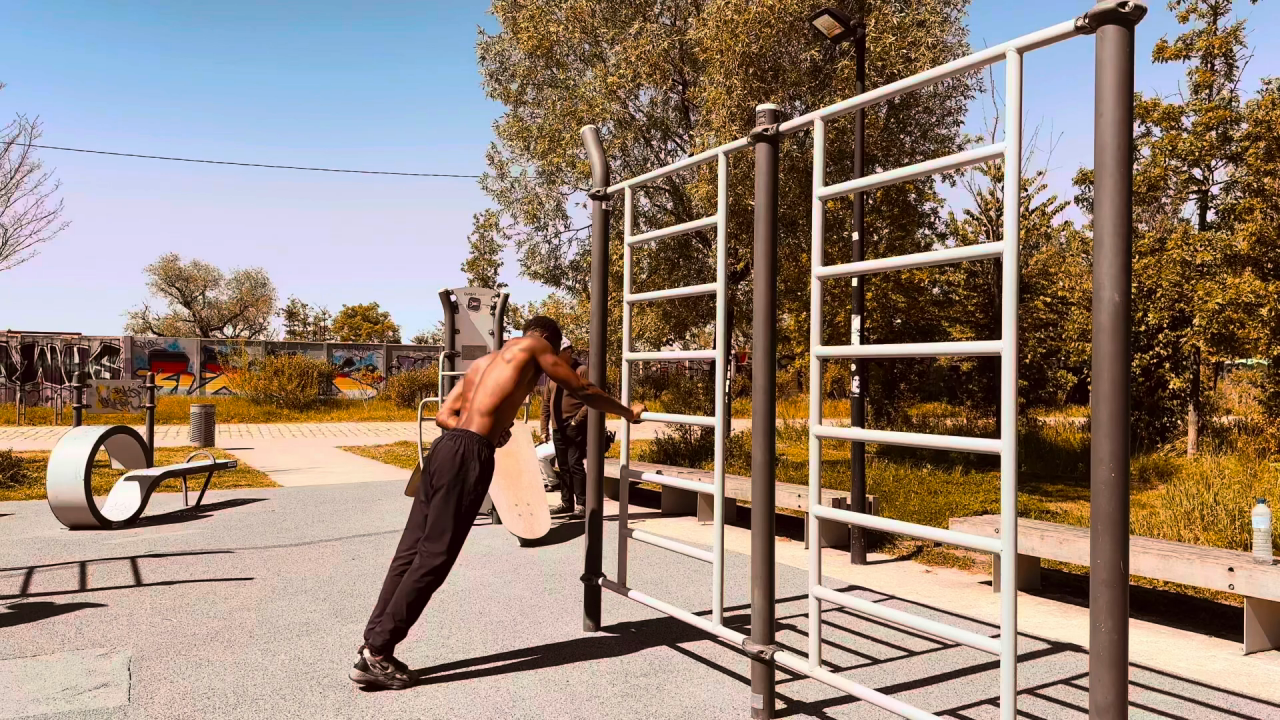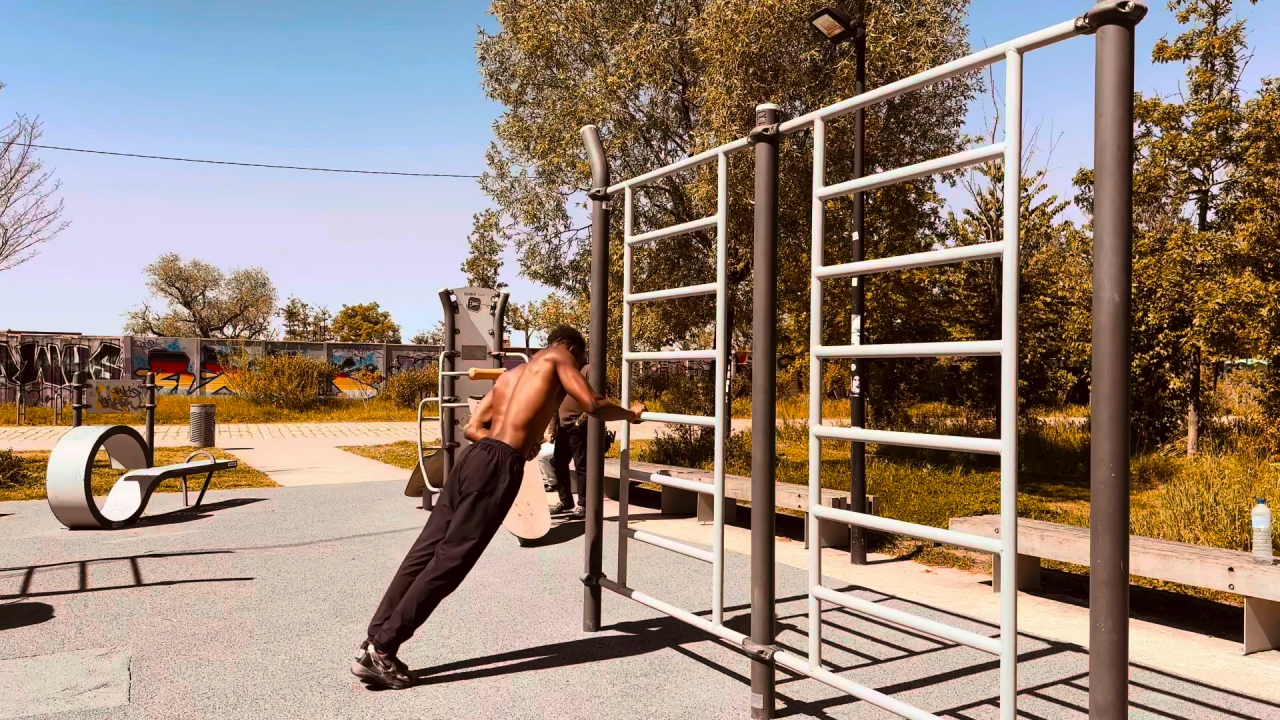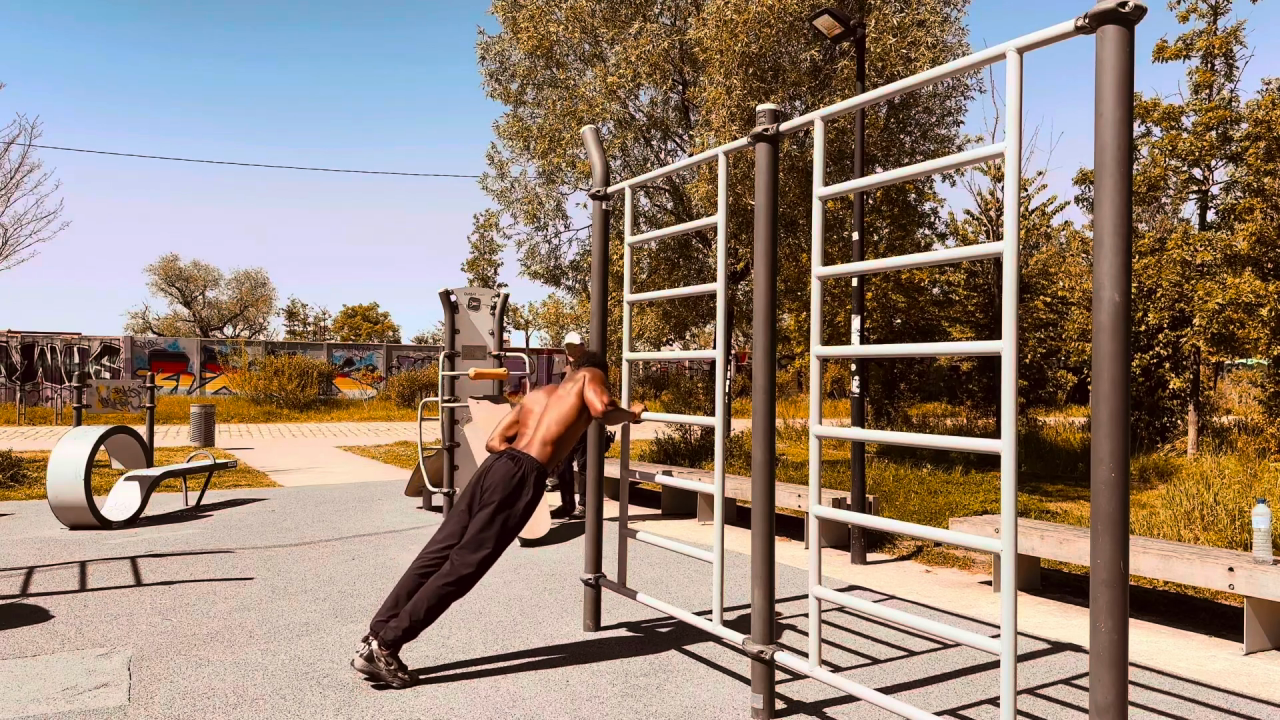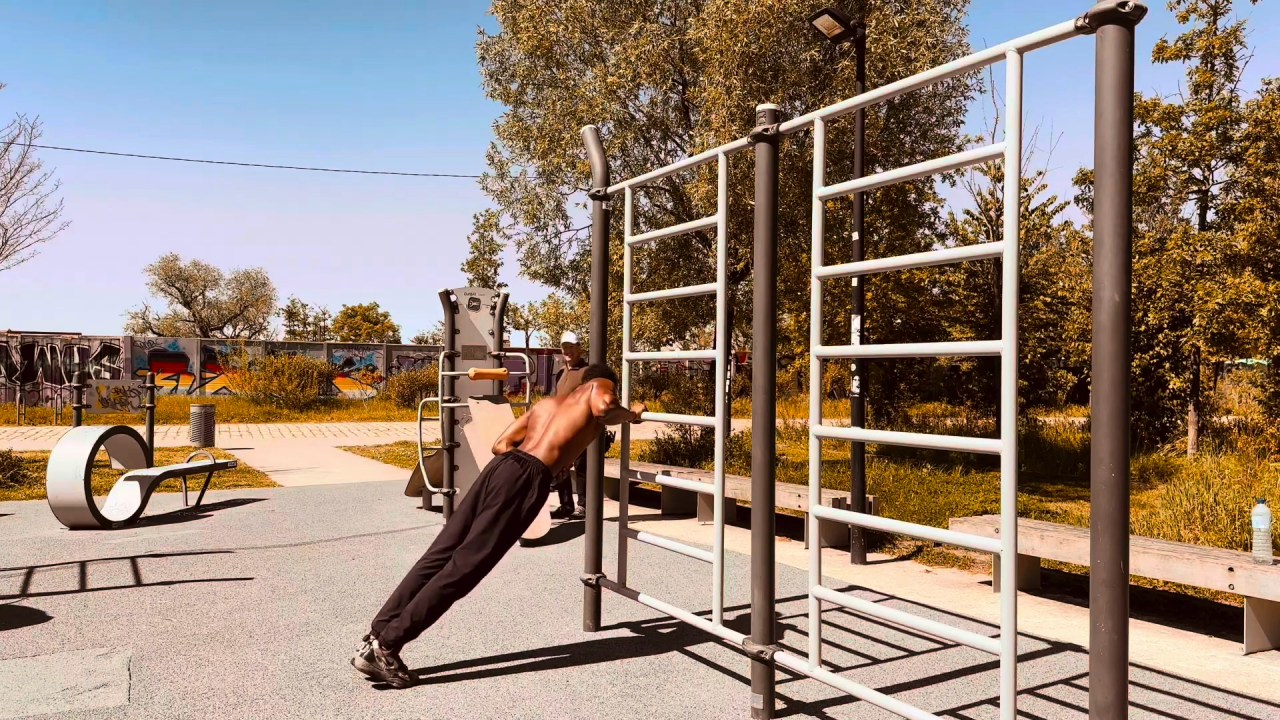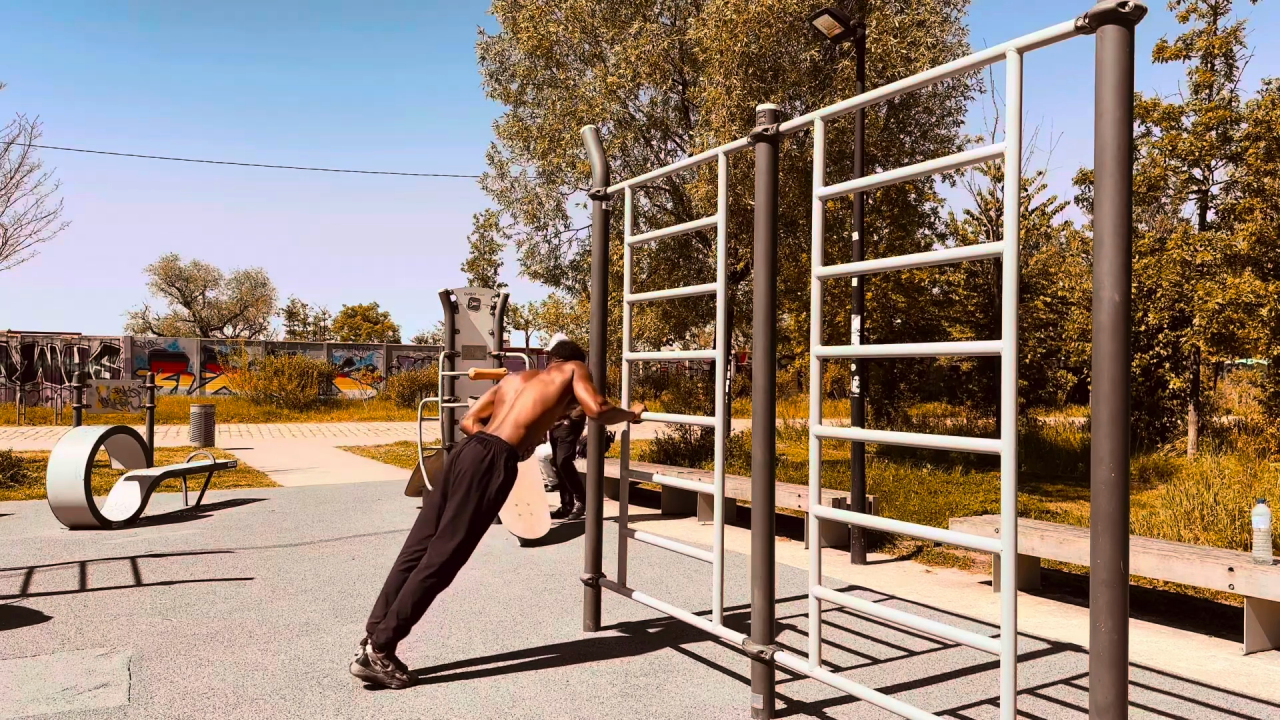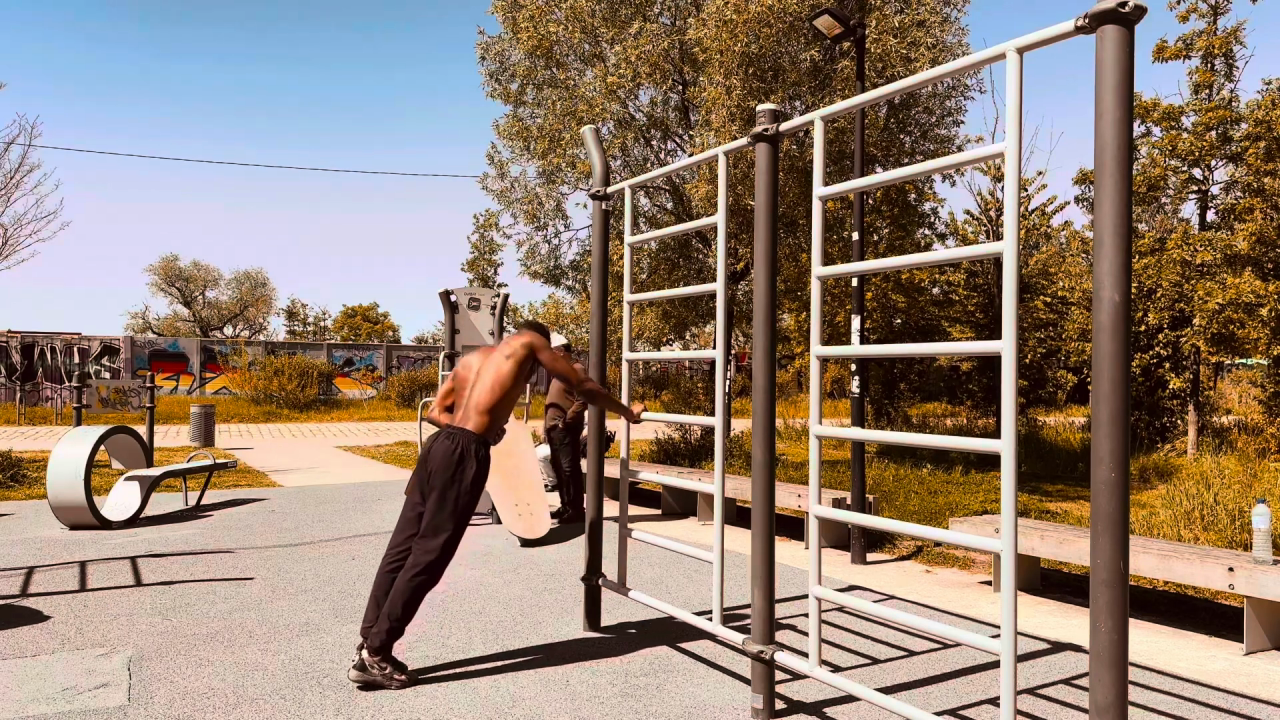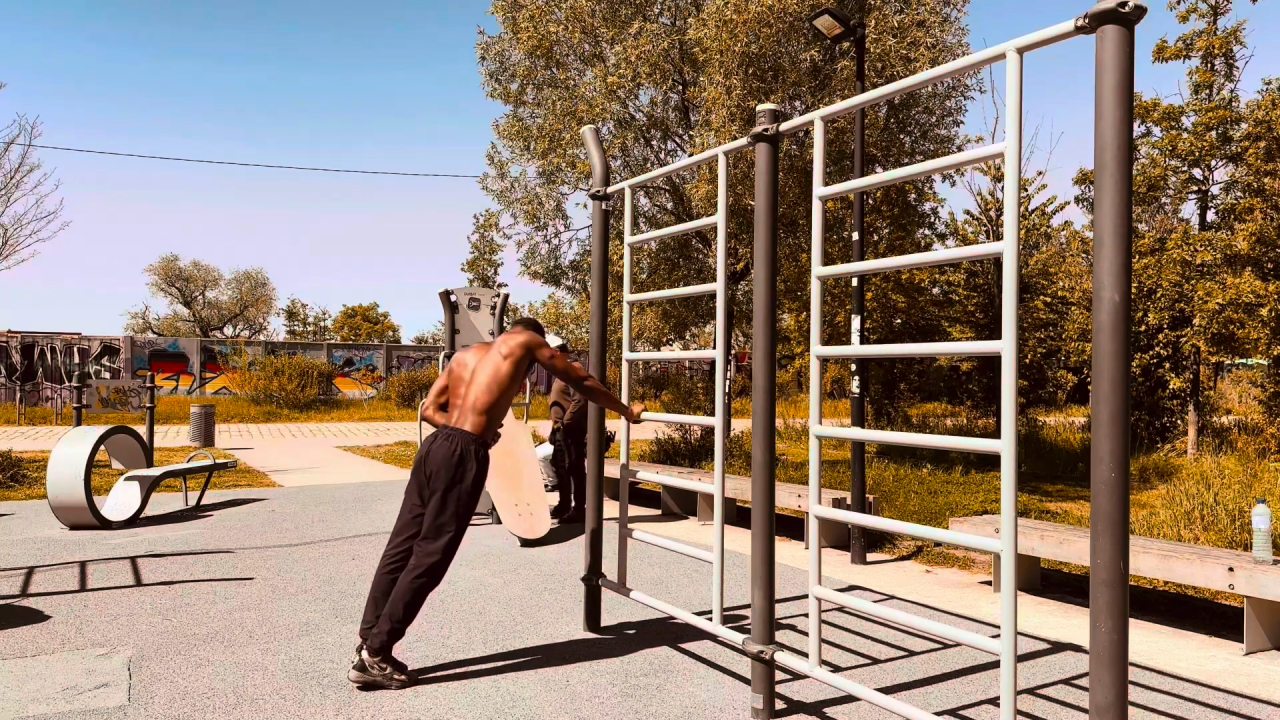
dt=0.4s
person 1, frame 1
left shoulder: (481, 362)
right shoulder: (532, 346)
right elbow: (583, 392)
right wrist: (627, 412)
left hip: (445, 448)
right hip: (468, 456)
left knee: (411, 554)
right knee: (433, 559)
left ankle: (372, 647)
right ankle: (376, 654)
person 1, frame 2
left shoulder: (509, 375)
right shoulder: (557, 357)
right elbow: (593, 405)
right wrist: (631, 413)
left hip: (474, 456)
right hip: (499, 466)
left knee: (425, 554)
right knee: (449, 562)
left ankle: (374, 644)
right ankle: (381, 650)
person 1, frame 3
left shoulder: (536, 394)
right shoulder: (590, 376)
right elbow: (602, 409)
right wrist: (630, 414)
left hip: (496, 466)
right hip: (522, 478)
left knee: (436, 555)
right knee: (462, 567)
left ankle: (375, 640)
right ankle: (384, 648)
person 1, frame 4
left shoulder: (546, 402)
right shoulder: (601, 385)
right elbow: (604, 409)
right wrist: (630, 415)
left hip: (500, 467)
right hip: (525, 480)
left knee: (438, 557)
right knee: (464, 568)
left ankle: (375, 641)
right ankle: (384, 648)
person 1, frame 5
left shoulder: (514, 377)
right shoulder: (574, 369)
right elbow: (597, 411)
right wrist: (630, 414)
left hip: (467, 451)
right hip: (493, 462)
left knee: (417, 552)
right knee: (440, 560)
left ankle: (373, 644)
right ankle: (378, 652)
person 1, frame 6
left shoulder: (472, 357)
right shoulder: (529, 340)
right elbow: (582, 386)
right wrist: (625, 411)
left hip: (438, 445)
right hip: (464, 454)
left knee: (402, 550)
right knee: (427, 557)
left ankle: (369, 646)
right ankle: (374, 655)
person 1, frame 7
left shoulder: (464, 354)
right shoulder: (526, 339)
left elbow: (429, 409)
right elbow: (582, 382)
right wrist: (626, 411)
left hip: (435, 446)
right hip: (463, 454)
left knee: (400, 551)
right knee: (428, 558)
left ankle: (369, 646)
right ankle: (374, 655)
